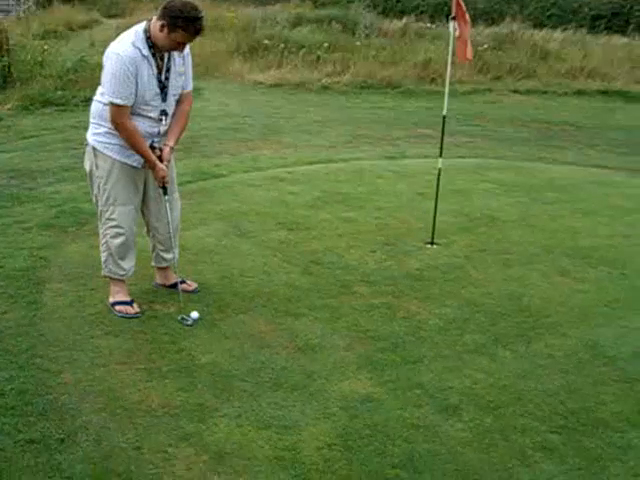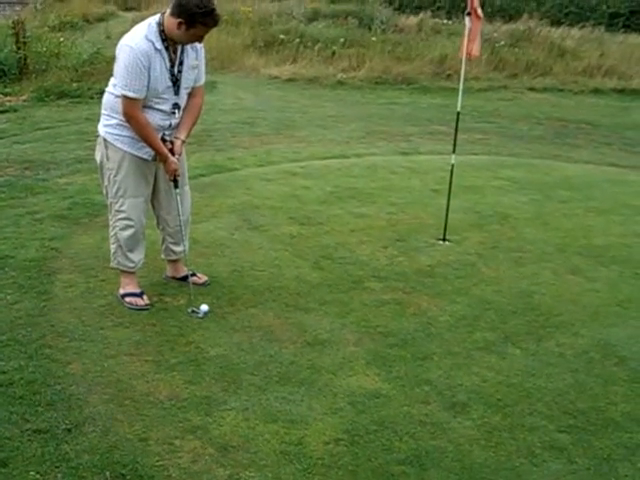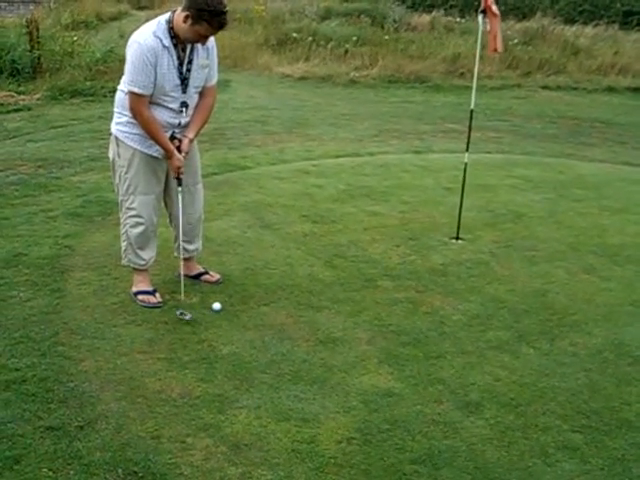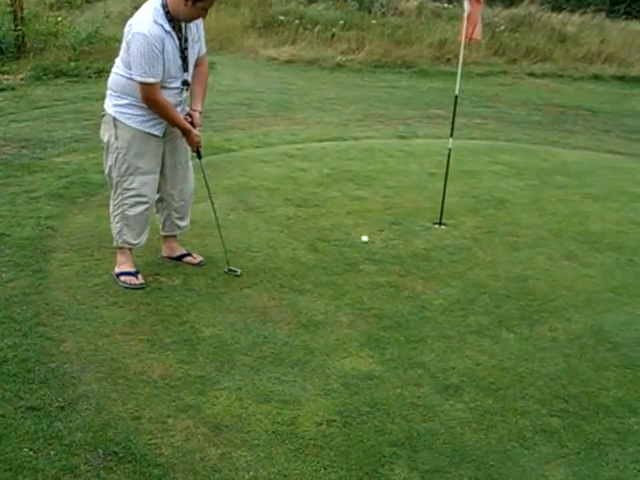
dt=1s
person 1, frame 1
left shoulder: (179, 49)
right shoulder: (124, 54)
left elbow: (184, 101)
right elbow: (120, 120)
left wrist: (168, 146)
right wrist: (152, 162)
left hip: (157, 145)
right hip: (116, 147)
left knee: (166, 213)
right knee: (119, 220)
left ankle: (164, 272)
right ankle: (117, 288)
person 1, frame 2
left shoulder: (193, 44)
right shoulder: (136, 47)
left elbow: (195, 95)
right elbow: (131, 112)
left wrist: (180, 138)
right wrist: (163, 155)
left hip: (168, 138)
right hip: (127, 139)
left knee: (176, 205)
right knee: (129, 211)
left ankle: (175, 265)
right ankle: (127, 279)
person 1, frame 3
left shoulder: (205, 42)
right shoulder: (145, 44)
left elbow: (208, 95)
right elbow: (138, 108)
left wrist: (189, 138)
right wrist: (168, 151)
left hip: (181, 136)
right hip: (139, 137)
left knee: (190, 204)
right knee: (140, 210)
left ankle: (188, 263)
right ankle: (140, 277)
person 1, frame 4
right shoulder: (147, 31)
left elbow: (200, 63)
right elbow: (150, 95)
left wrist: (195, 109)
right wrist: (186, 130)
left hip: (170, 116)
right hip: (133, 118)
left knee: (178, 184)
right knee: (135, 190)
left ankle: (170, 244)
right ankle: (124, 257)
